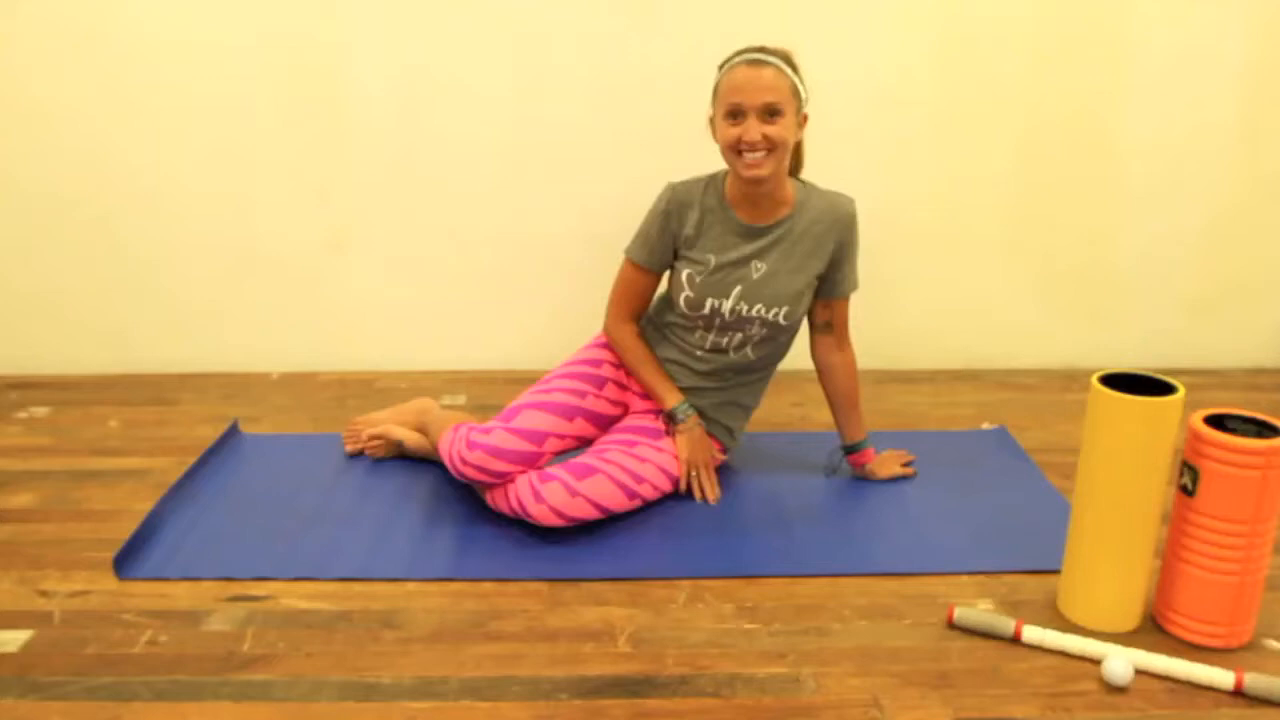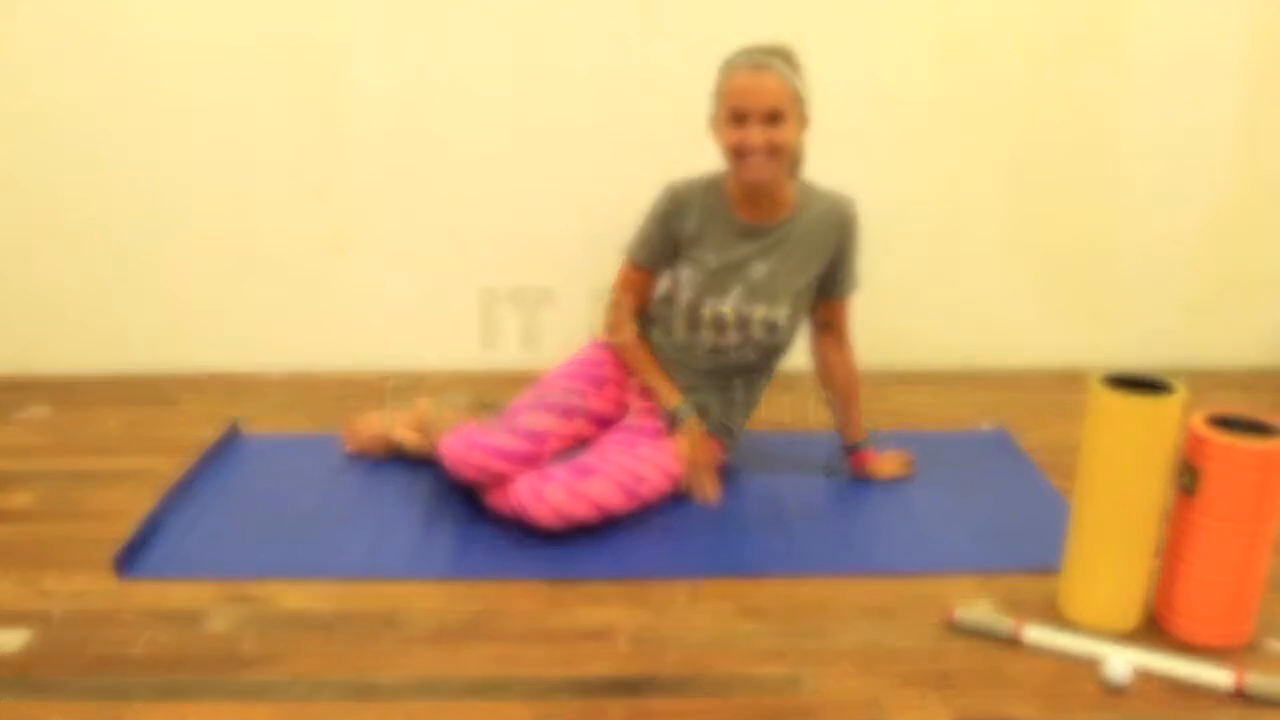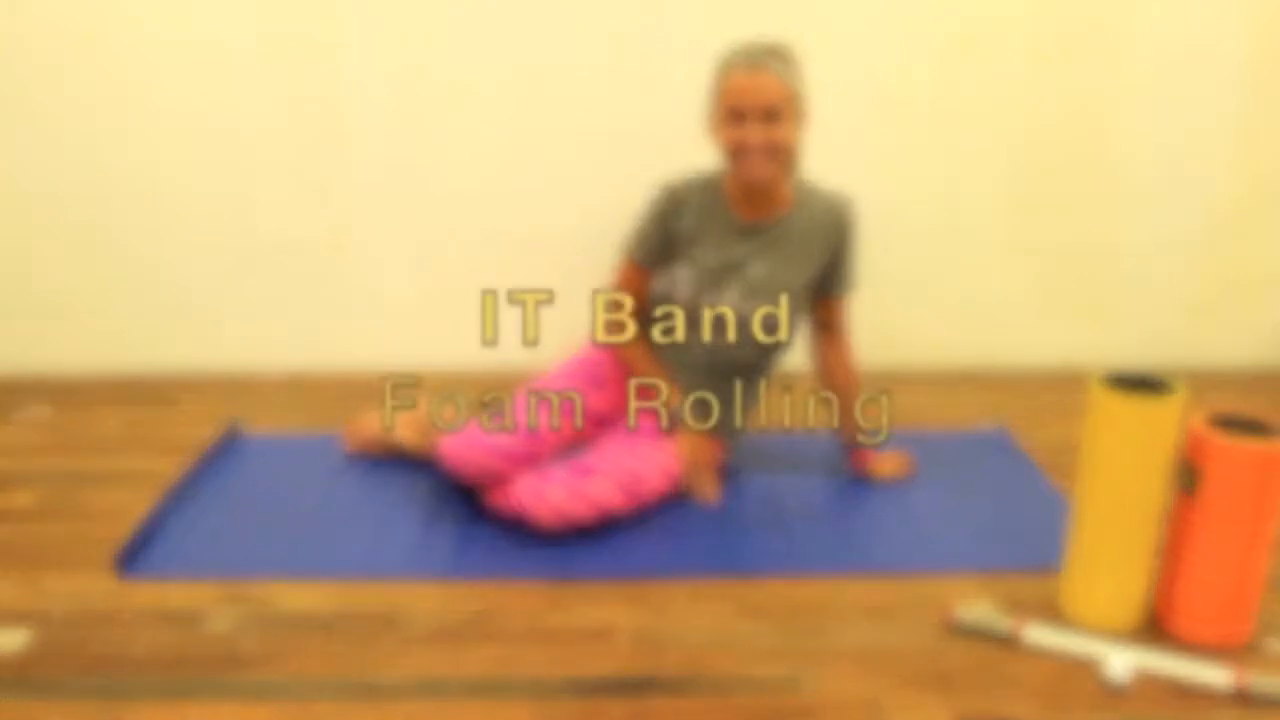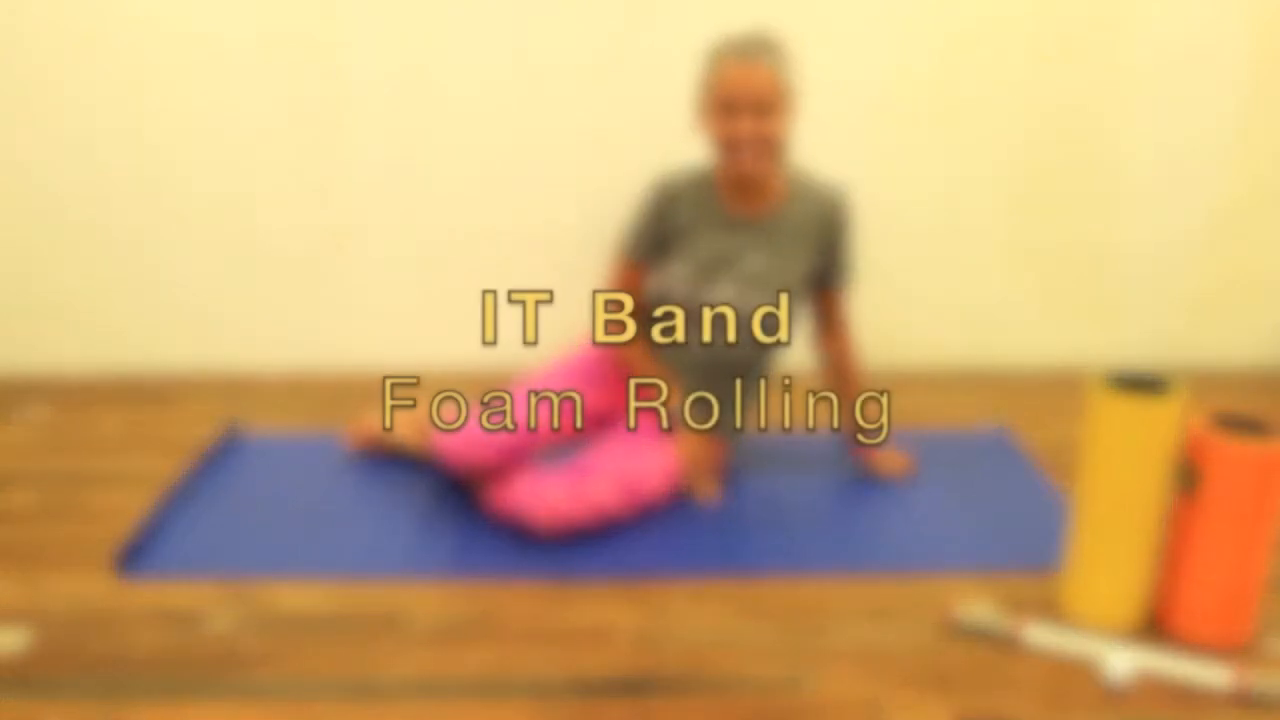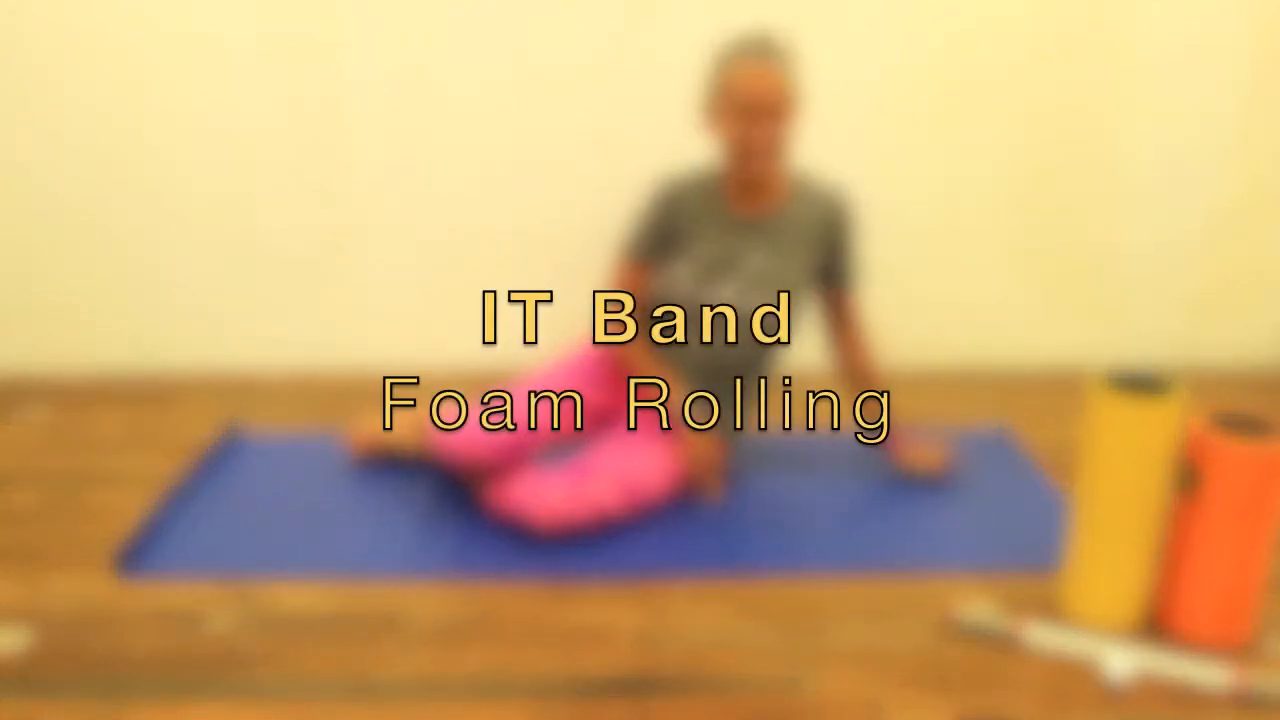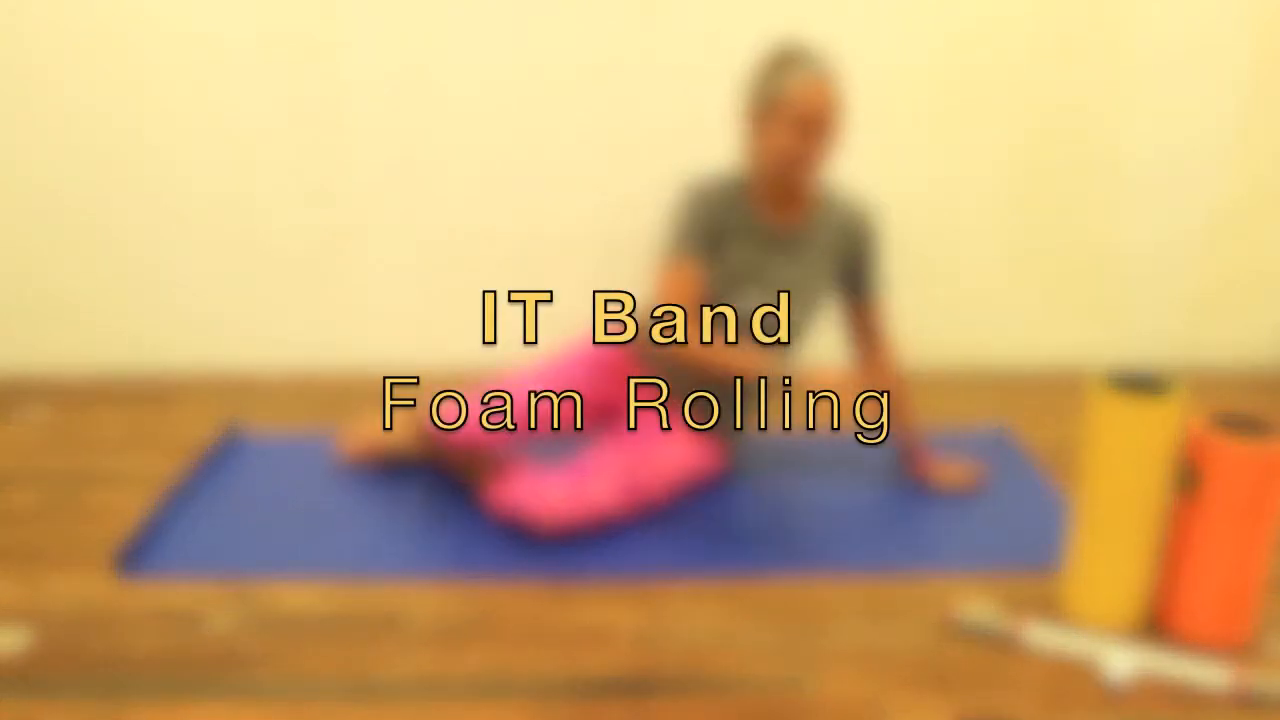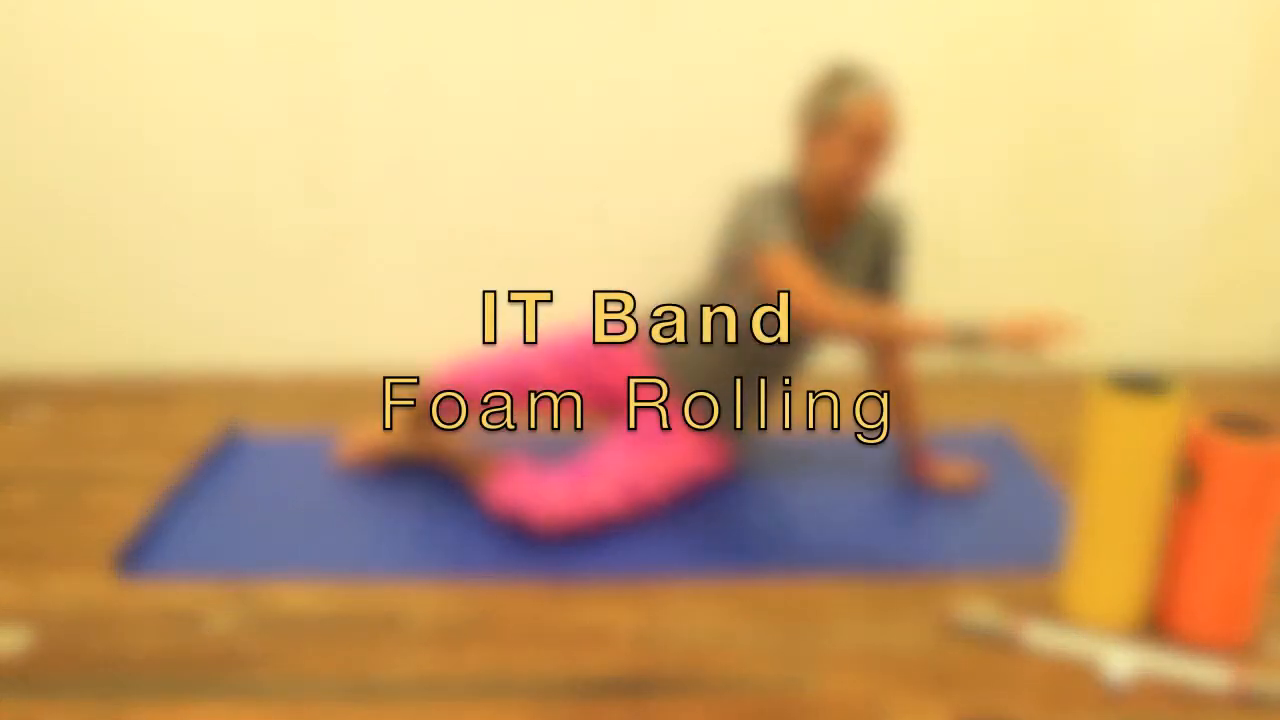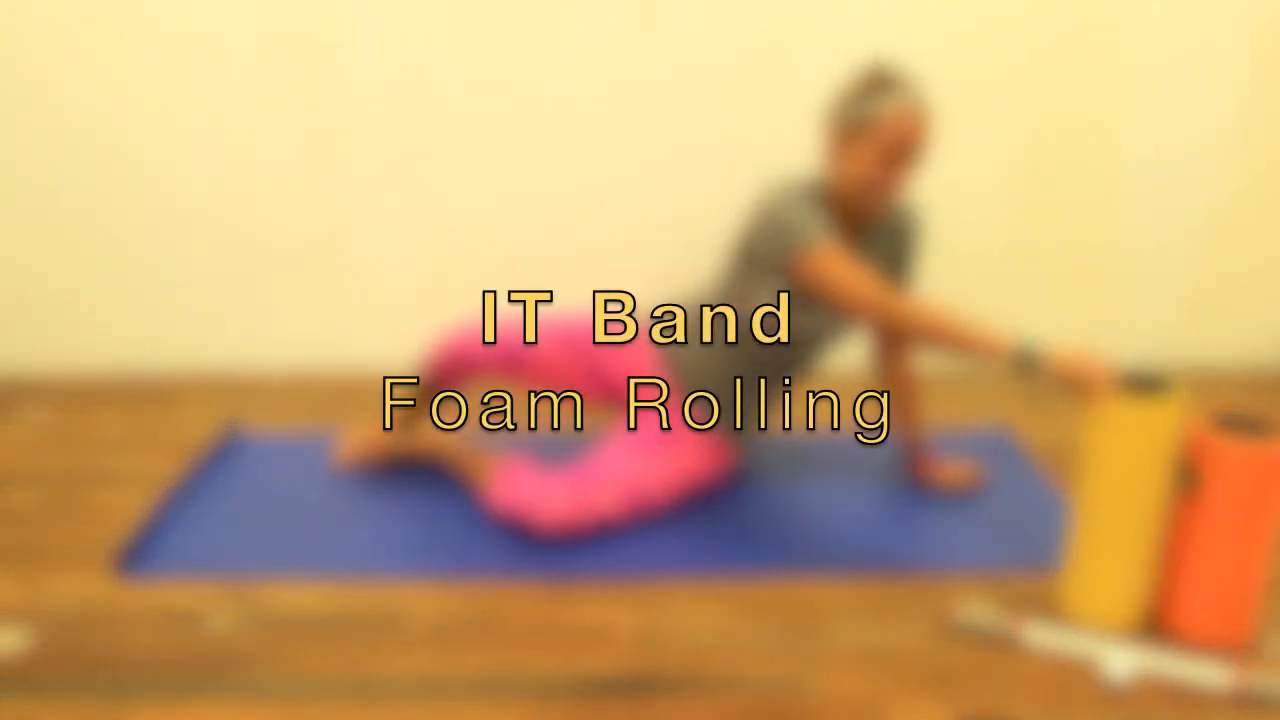
dt=0.2s
person 1, frame 1
left shoulder: (832, 220)
right shoulder: (682, 203)
left elbow: (830, 338)
right elbow: (619, 322)
left wrist: (859, 449)
right wrist: (681, 413)
left hip: (705, 421)
right hip: (626, 370)
left knee: (547, 503)
right knee: (487, 459)
left ankle: (435, 440)
right ankle: (430, 418)
person 1, frame 2
left shoulder: (831, 221)
right shoulder: (683, 203)
left elbow: (831, 337)
right elbow: (620, 321)
left wrist: (858, 448)
right wrist: (683, 413)
left hip: (703, 421)
right hip: (626, 369)
left knee: (545, 503)
right knee: (485, 459)
left ankle: (431, 440)
right ankle: (429, 421)
person 1, frame 3
left shoulder: (828, 221)
right shoulder: (680, 203)
left elbow: (830, 338)
left wrist: (859, 448)
right wrist: (683, 414)
left hip: (701, 420)
right hip: (625, 369)
left knee: (545, 503)
right knee: (485, 459)
left ankle: (427, 440)
right ankle: (424, 426)
person 1, frame 4
left shoulder: (821, 213)
right shoulder: (673, 199)
left elbow: (833, 331)
left wrist: (865, 444)
right wrist: (680, 412)
left hip: (700, 421)
right hip: (623, 371)
left knee: (547, 508)
right knee: (478, 449)
left ankle: (427, 441)
right ankle: (422, 430)
person 1, frame 5
left shoulder: (822, 215)
right shoulder: (676, 201)
left elbow: (846, 332)
left wrist: (892, 439)
right wrist: (687, 412)
left hip: (701, 423)
right hip: (624, 372)
left knee: (547, 506)
right knee: (481, 444)
left ankle: (439, 444)
right ankle: (426, 432)
person 1, frame 6
left shoulder: (846, 227)
right shoulder: (708, 203)
left elbow: (871, 349)
right elbow: (678, 336)
left wrist: (916, 455)
right wrist: (792, 370)
left hip: (693, 429)
right hip: (630, 368)
left knee: (545, 508)
right knee: (467, 427)
left ankle: (432, 447)
right ankle: (420, 434)
person 1, frame 7
left shoulder: (881, 230)
right shoulder: (761, 210)
left elbow: (885, 347)
right elbow: (819, 314)
left wrist: (918, 459)
right wrist: (973, 331)
left hip: (700, 432)
right hip: (645, 361)
left knee: (546, 508)
right knee: (468, 387)
left ankle: (446, 452)
right ankle: (416, 431)
person 1, frame 8
left shoulder: (894, 231)
right shoulder: (791, 210)
left elbow: (893, 346)
right elbow: (884, 307)
left wrist: (919, 457)
right wrist: (1034, 356)
left hip: (703, 430)
right hip: (653, 353)
left knee: (545, 510)
right knee: (472, 348)
left ankle: (442, 447)
right ankle: (409, 429)
